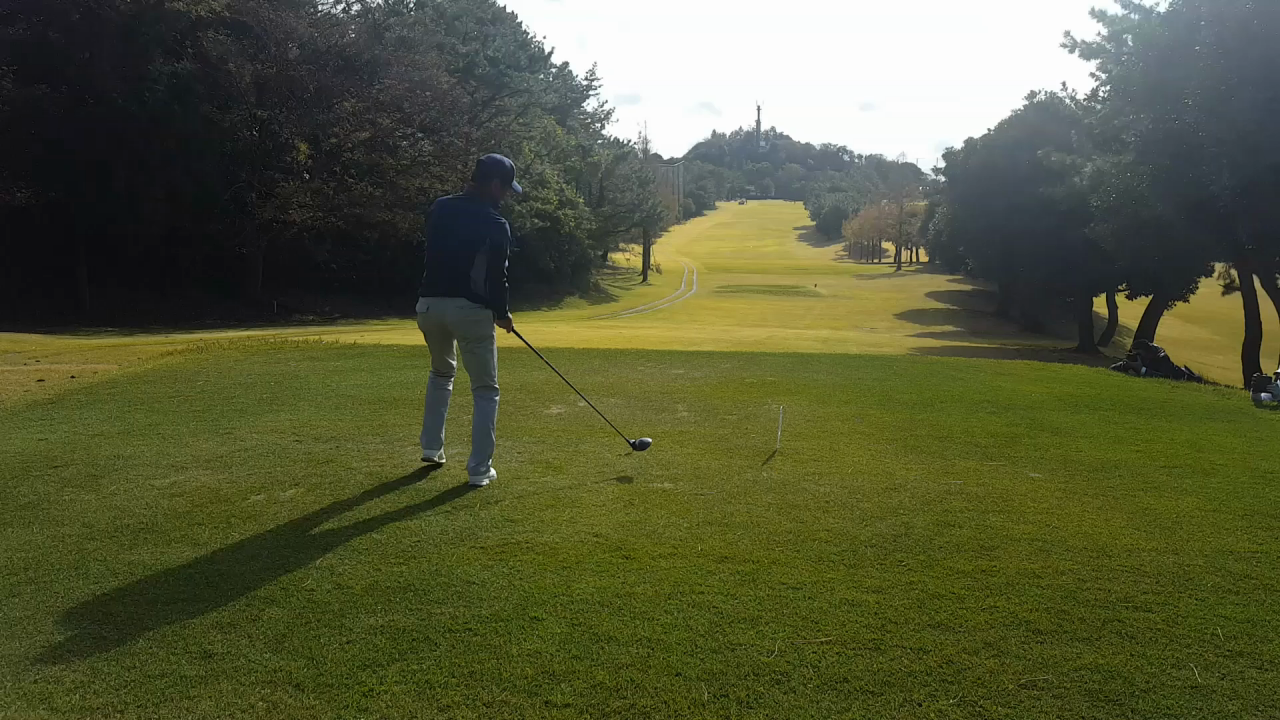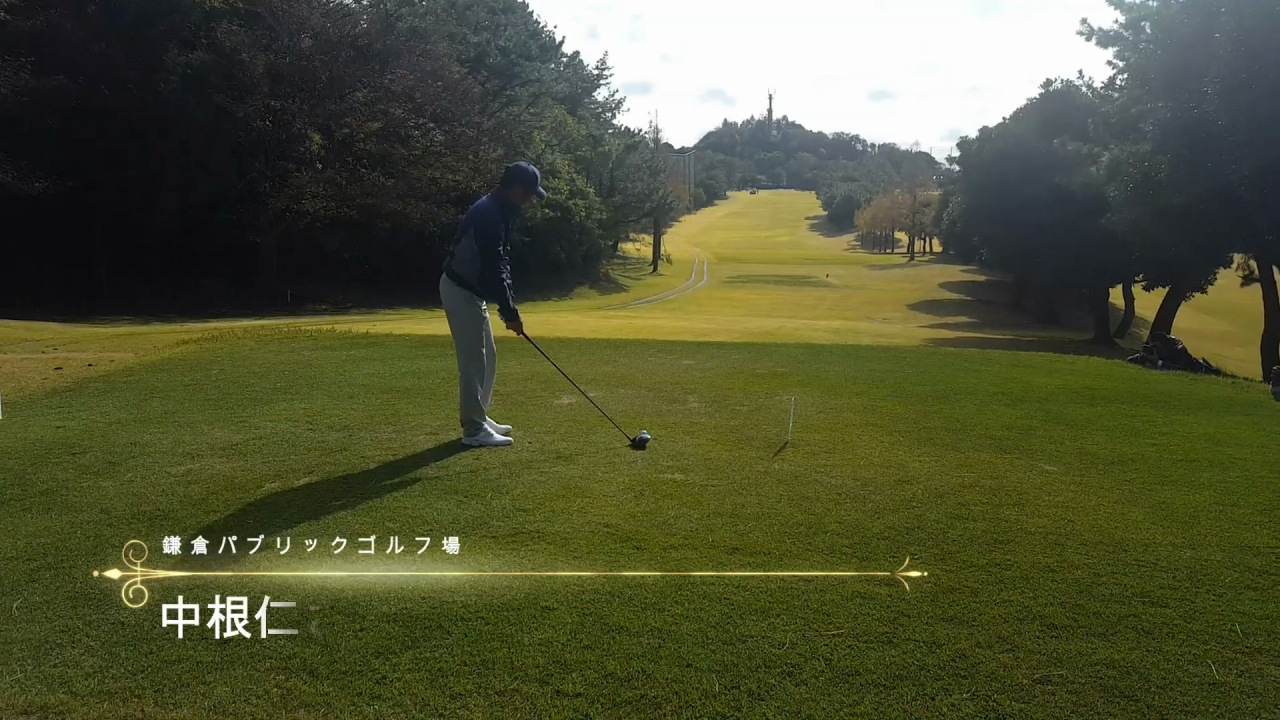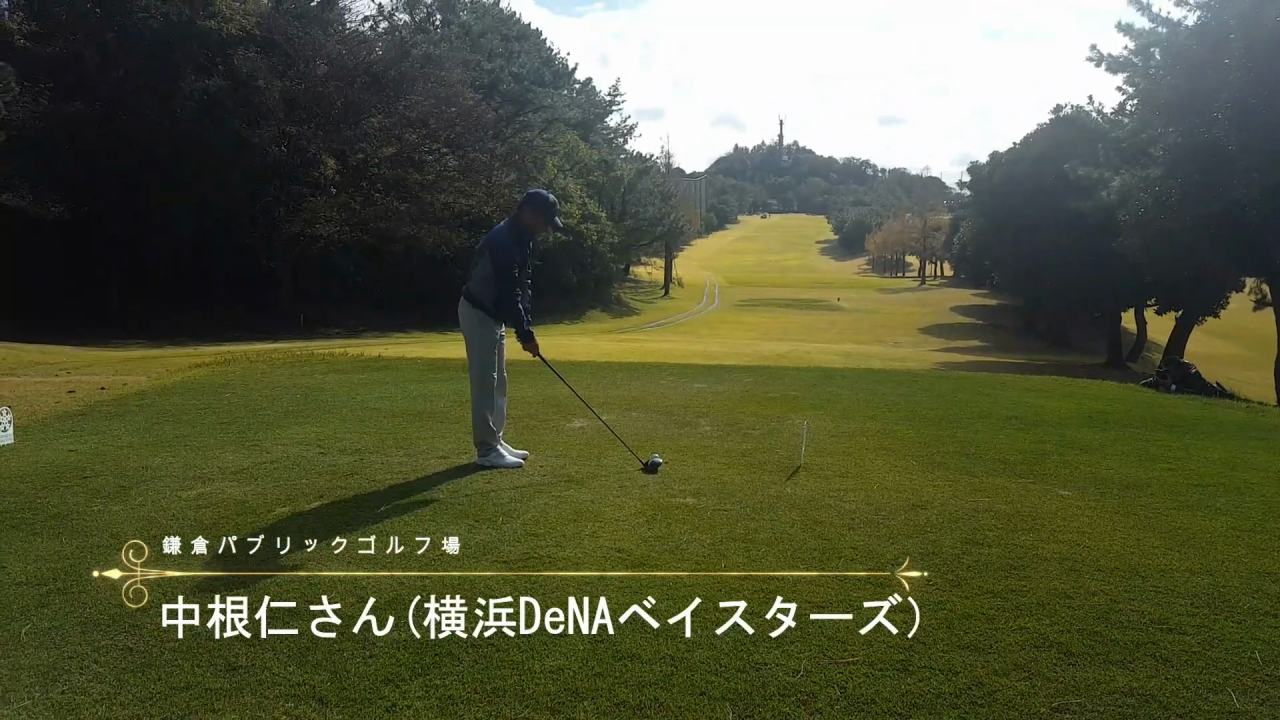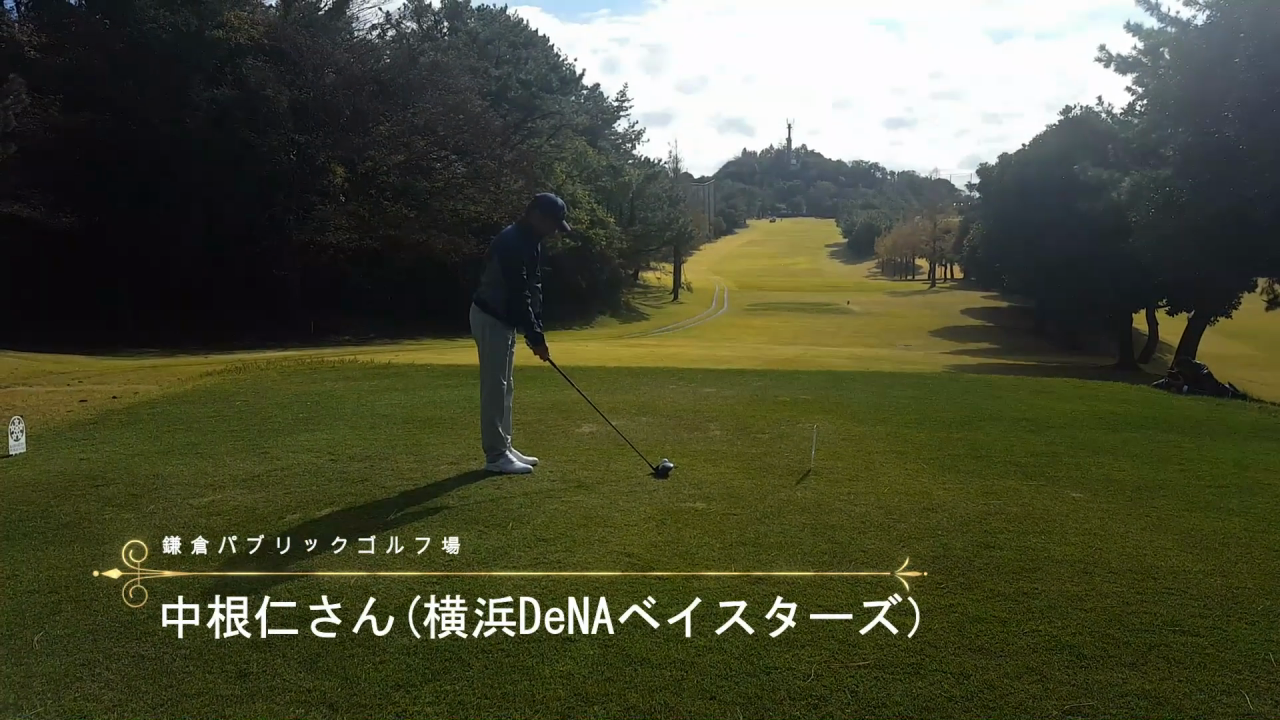
dt=1s
person 1, frame 1
left shoulder: (440, 207)
right shoulder: (495, 223)
left elbow: (433, 255)
right elbow: (497, 275)
right wrist: (502, 313)
left hip: (431, 303)
right hip: (470, 309)
left knee: (441, 374)
right knee: (485, 390)
left ankle: (431, 446)
right ankle: (479, 467)
person 1, frame 2
left shoulder: (499, 212)
right shoulder: (488, 216)
left elbow: (499, 262)
right elbow: (493, 269)
left wrist: (509, 305)
right wrist: (509, 312)
left hip: (471, 289)
right hip: (461, 290)
left knee: (486, 356)
right knee: (473, 359)
left ankle: (479, 419)
right ankle: (473, 429)
person 1, frame 3
left shoulder: (521, 239)
right shoulder: (502, 240)
left elbow: (521, 285)
right elbow: (508, 291)
left wrist: (526, 326)
right wrist: (525, 333)
left hip: (493, 313)
right hip: (478, 312)
left knee: (497, 380)
right knee: (485, 381)
left ankle: (495, 441)
right ankle: (487, 449)
person 1, frame 4
left shoulder: (529, 242)
right shoulder: (511, 243)
left elbow: (532, 289)
right elbow: (518, 294)
left wrist: (536, 330)
right wrist: (535, 336)
left hip: (504, 320)
right hip: (491, 318)
left knee: (504, 386)
right knee: (495, 386)
left ankle: (504, 448)
right ankle: (495, 455)
